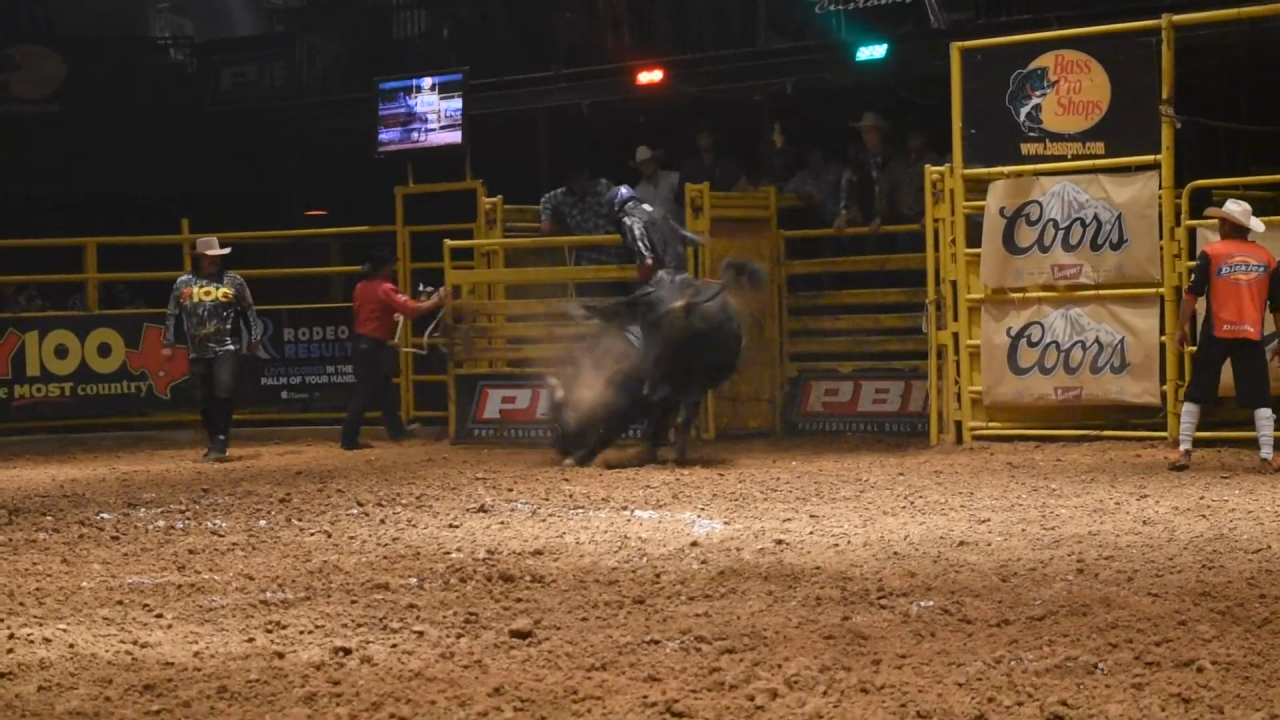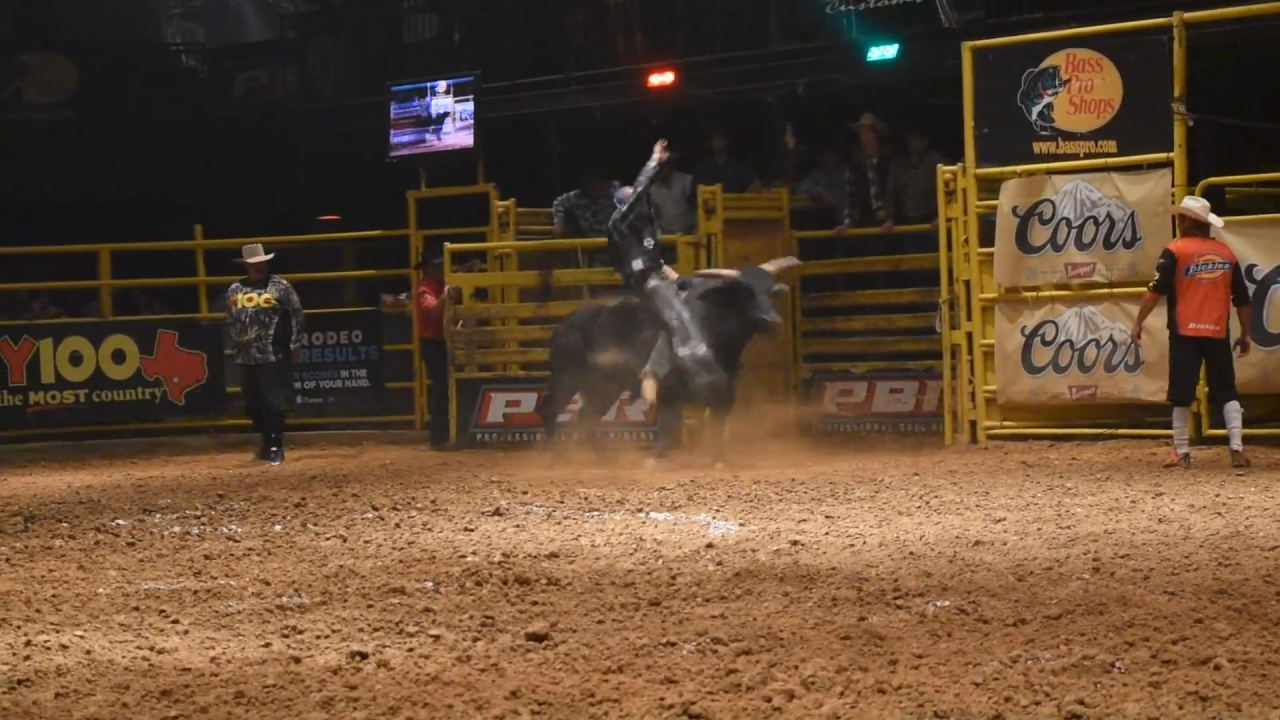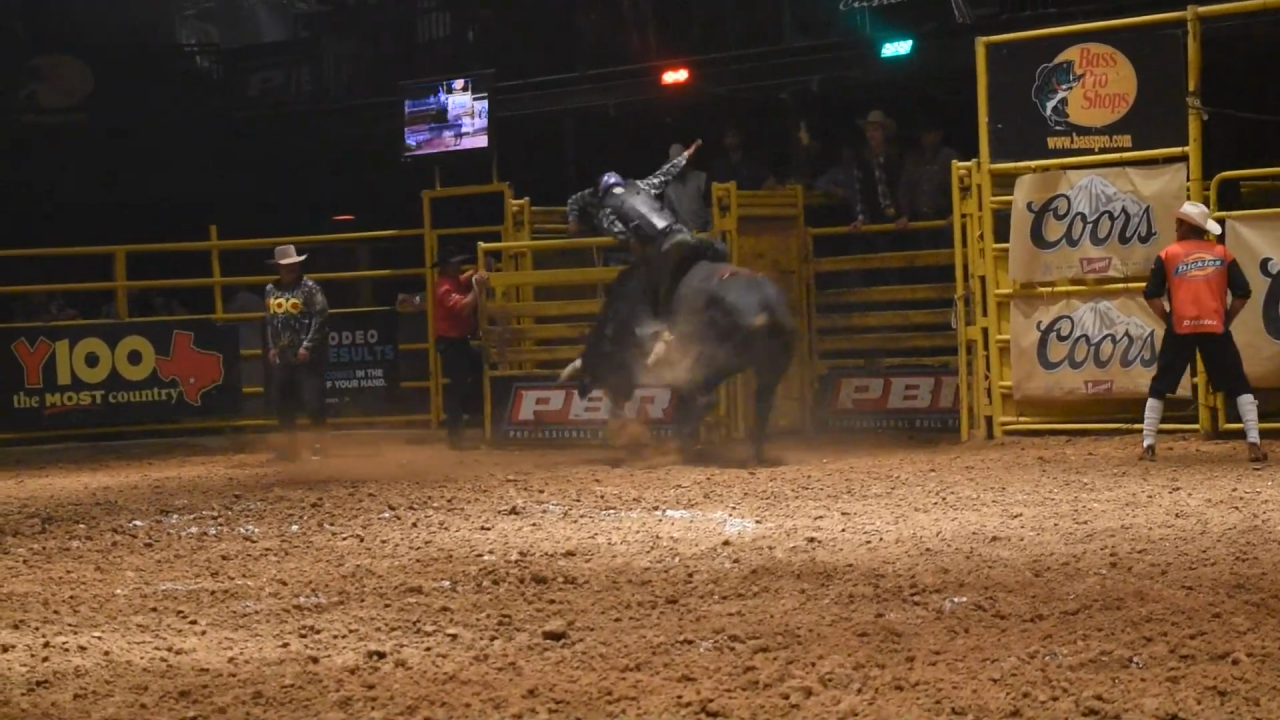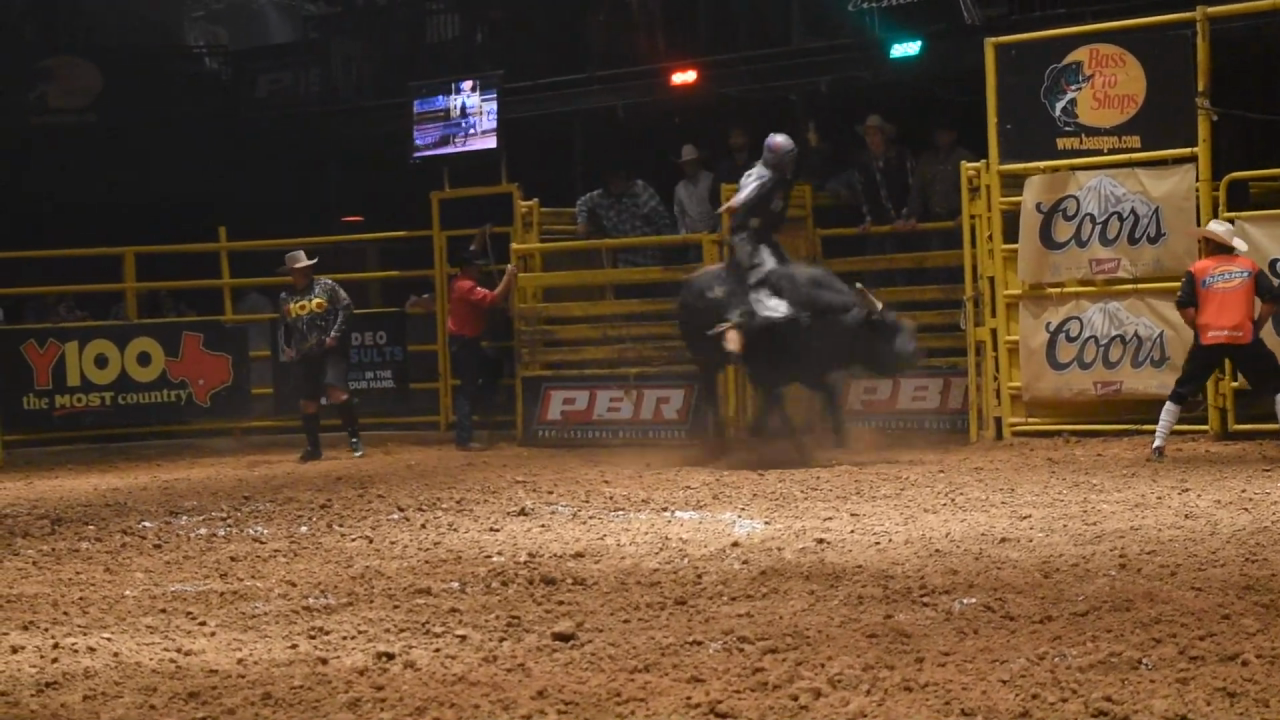
dt=0.7s
person 1, frame 1
left shoulder: (1211, 252)
left elbow: (1192, 293)
left wrist: (1181, 327)
left hip: (1216, 334)
right hip: (1251, 337)
left knee: (1196, 393)
left ankle: (1184, 451)
person 1, frame 2
left shoulder: (1175, 250)
right shoulder: (1226, 252)
left elbow: (1157, 290)
right elbow: (1241, 298)
left wrist: (1139, 322)
right wrist: (1245, 333)
left hip: (1185, 332)
right hip: (1218, 333)
left knee: (1181, 393)
right knee: (1227, 392)
left ankle: (1181, 452)
right ankle: (1236, 450)
person 1, frame 3
left shoulder: (1168, 254)
right shoulder: (1222, 252)
left elbow: (1152, 295)
right elbow: (1242, 292)
left wrist: (1168, 320)
right wrist: (1226, 320)
left hip: (1180, 329)
right hip: (1215, 328)
left knee: (1159, 386)
right knee: (1239, 385)
left ankle: (1148, 446)
right ankle: (1254, 443)
person 1, frame 4
left shoulder: (1198, 269)
right shoulder: (1250, 266)
left elbow: (1183, 305)
left wrist: (1201, 330)
right wrist: (1256, 325)
left hip: (1208, 340)
right hip: (1244, 338)
left knee: (1182, 391)
left ankle: (1158, 445)
person 2, frame 1
left shoulder: (630, 221)
right shoulder: (657, 214)
left elbow: (647, 261)
right elbow: (679, 233)
left wrist: (643, 282)
right wrist: (695, 240)
left hip: (662, 280)
right hip: (681, 279)
person 2, frame 2
left shoulder: (643, 223)
right shoulder: (619, 223)
right elbow: (639, 192)
left wrist: (669, 272)
right wrist: (654, 161)
left hip: (659, 281)
right hip: (647, 285)
right knee: (681, 325)
right ankle: (650, 376)
person 2, frame 3
left shoulder: (607, 208)
right shoulder: (639, 187)
left elbow: (624, 234)
right elbow: (663, 176)
left wrist: (648, 252)
right wrist: (685, 156)
left hip: (661, 246)
right hip: (680, 235)
left knee: (657, 297)
person 2, frame 4
left shoulder: (783, 175)
right shoulder: (759, 174)
right elbow: (750, 187)
right wrist: (737, 202)
left hip: (763, 238)
right hip: (747, 238)
right knee: (763, 276)
right ankle: (735, 325)
person 3, frame 1
left shoulder: (233, 281)
right shoulder: (183, 282)
left elbow: (249, 309)
right elbow: (172, 313)
left wrist: (255, 337)
right wrist: (168, 342)
left hip: (226, 347)
right hip: (198, 351)
left knee: (224, 393)
right knee: (204, 401)
left ankle: (221, 439)
right ankle: (216, 446)
person 3, frame 2
left shoulder: (280, 286)
right shoulder: (234, 290)
left elbow: (296, 315)
right elbow: (231, 322)
left wrist: (295, 345)
right wrist: (235, 350)
left hip: (273, 356)
right hip: (246, 358)
left knee: (275, 403)
right knee: (252, 405)
left ankle: (276, 448)
right ankle: (267, 443)
person 3, frame 3
left shoulder: (309, 288)
right shoulder: (271, 290)
left elbow: (320, 317)
left wrist: (308, 346)
right wrist: (271, 347)
left hip: (307, 355)
right hip: (283, 356)
left knee: (312, 400)
right knee: (282, 403)
left ankle: (319, 444)
right ankle: (290, 445)
person 3, frame 4
left shoulder: (327, 286)
right shoulder: (285, 297)
left elbow: (346, 308)
right elbow: (285, 325)
left wrist: (335, 334)
right wrist: (285, 346)
left hip: (332, 350)
right hip: (305, 356)
left knee: (337, 391)
right knee: (307, 401)
left ankle: (355, 439)
right ankle: (313, 447)
person 4, frame 1
left shoulder: (361, 287)
right shoulder: (385, 289)
right elbow: (411, 309)
left wrist: (391, 315)
right wrist: (438, 301)
left hip: (362, 342)
right hip: (373, 346)
left knee: (384, 389)
right knee: (366, 394)
left ankle: (397, 431)
right ankle: (349, 439)
person 4, frame 2
left shoulder: (441, 284)
right shoulder: (425, 290)
left elbow: (456, 285)
right elbow: (433, 311)
right wrist: (445, 299)
left hip: (443, 343)
right hip: (433, 345)
left knee: (443, 390)
right knee: (441, 390)
left ankle: (442, 437)
right ankle: (439, 439)
person 4, frame 3
left shoulder: (455, 281)
right shoulder: (445, 288)
left elbow: (468, 278)
right elbow: (465, 308)
left wrist: (479, 274)
right wrist: (477, 288)
left hip: (460, 342)
right hip: (452, 344)
left knee: (479, 370)
right knee: (457, 388)
right ankle: (455, 437)
person 4, frame 4
left shoulder: (462, 281)
right shoulder: (467, 286)
left elbow: (471, 254)
right elbow: (493, 299)
left wrist: (481, 237)
right wrist: (508, 277)
left hip: (465, 341)
right hip: (463, 343)
left knee: (493, 366)
right knee: (468, 387)
left ankle: (472, 408)
right ankle: (463, 439)
